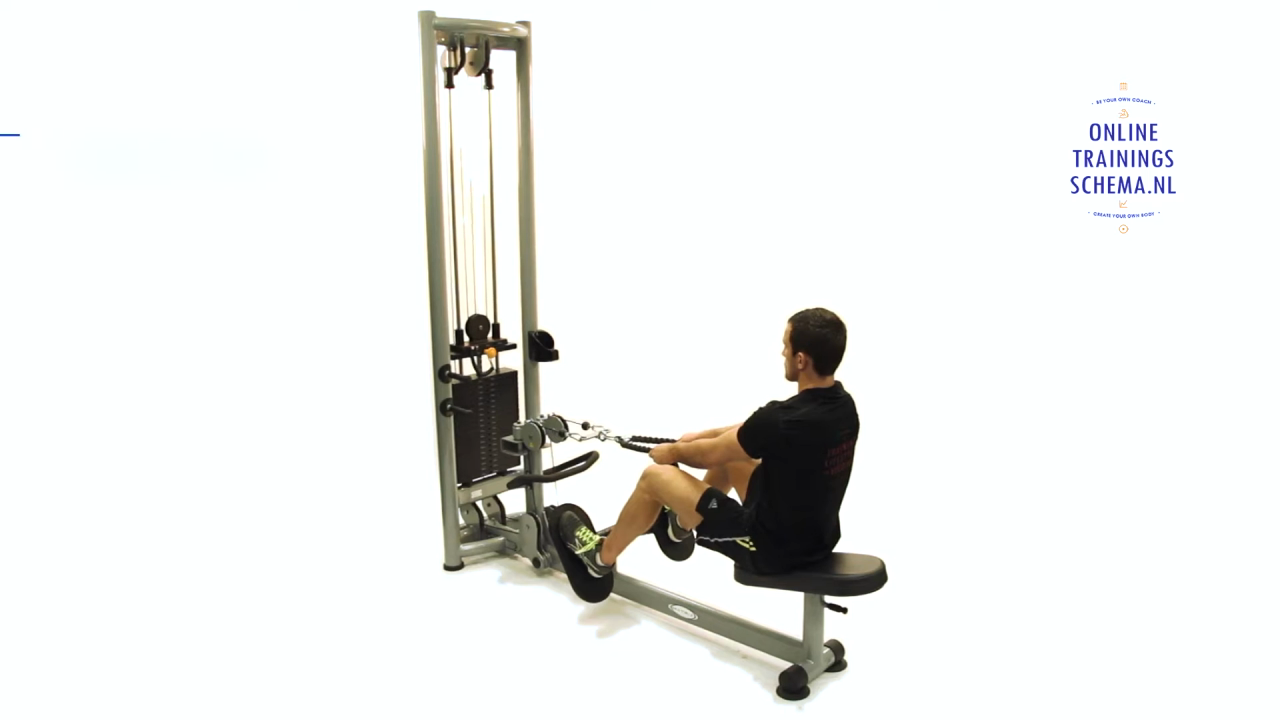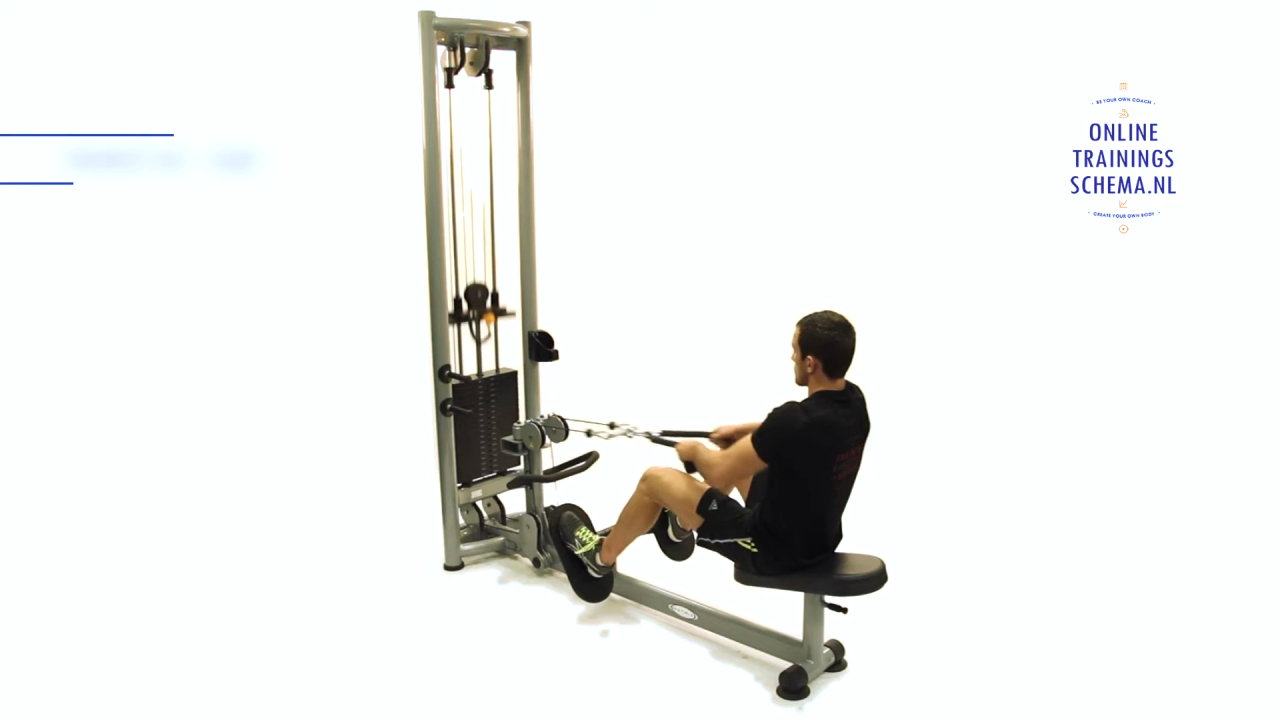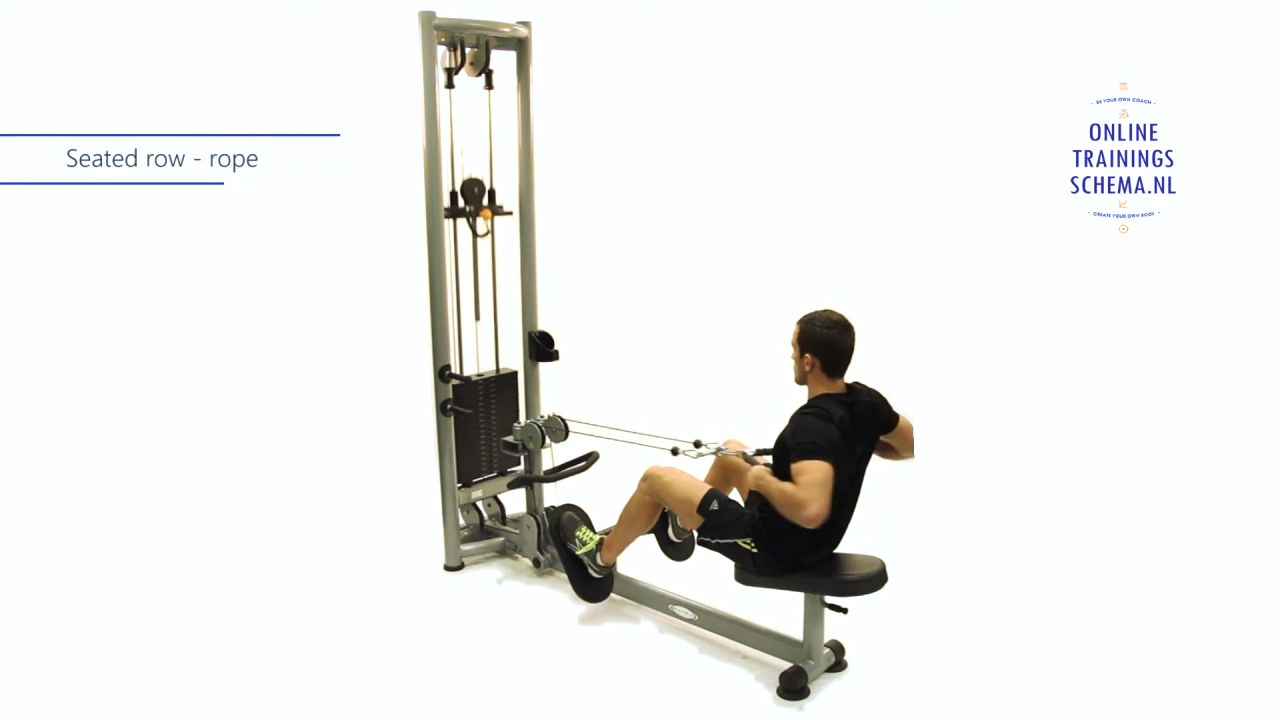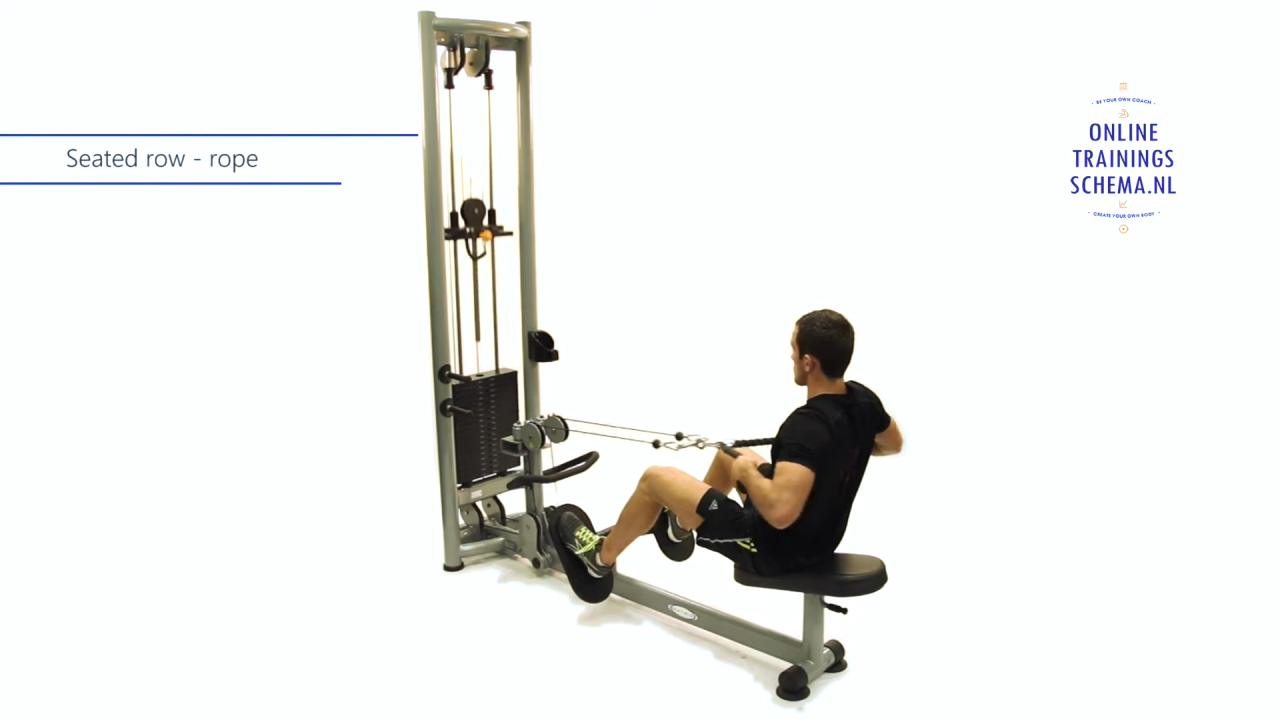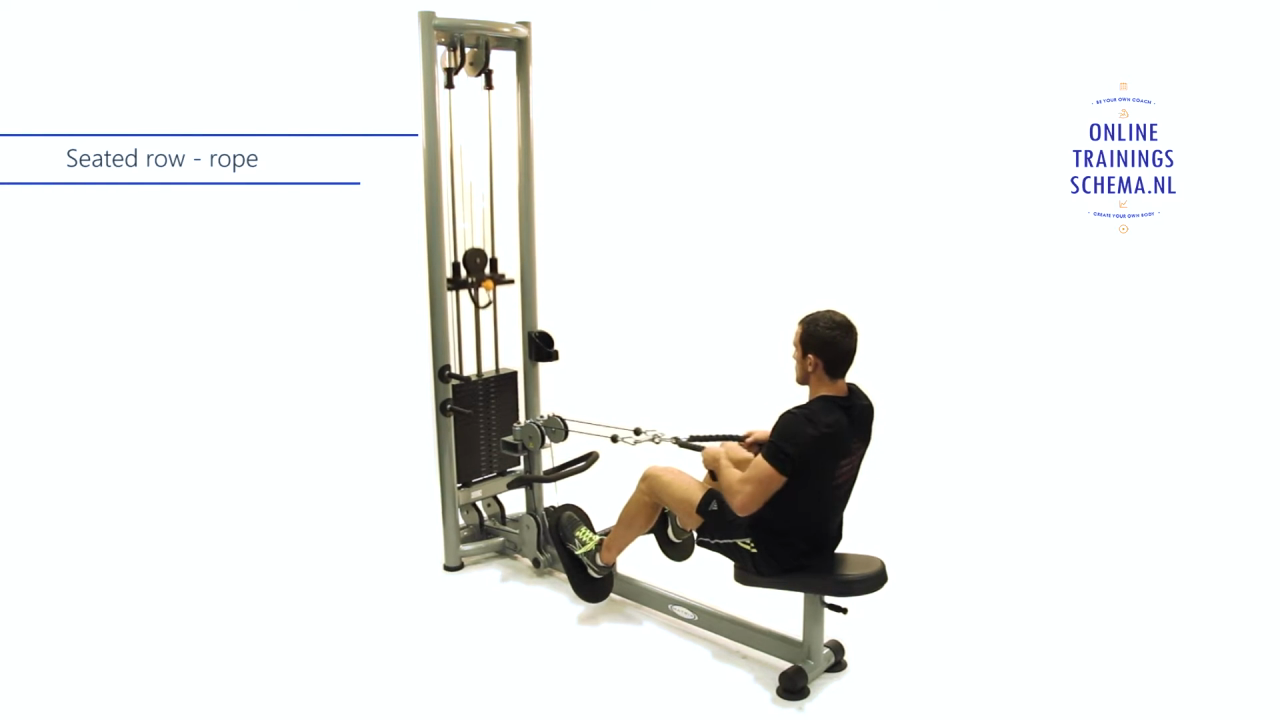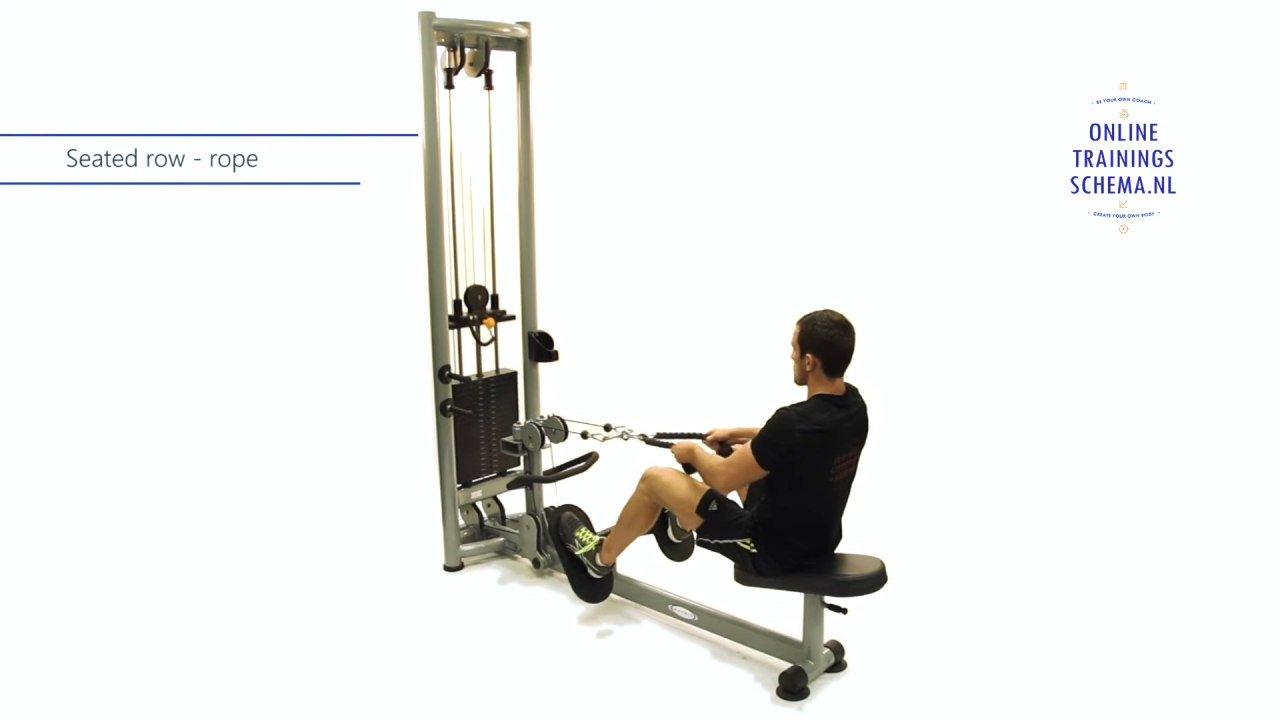
dt=0.4s
person 1, frame 1
left shoulder: (784, 419)
right shoulder: (842, 402)
left elbow: (709, 456)
left wrist: (673, 451)
right wrist: (702, 436)
left hip: (771, 546)
right hip: (817, 538)
left knee: (655, 477)
right knee: (730, 452)
left ankle: (602, 555)
right ankle: (683, 520)
person 1, frame 2
left shoulder: (796, 420)
right shoulder: (853, 401)
left elbow: (719, 471)
left wrist: (695, 450)
right wrist: (746, 431)
left hip: (773, 546)
right hip: (817, 537)
left knee: (655, 479)
right knee: (735, 453)
left ankle: (602, 556)
right ankle: (683, 522)
person 1, frame 3
left shoulder: (813, 423)
right shoulder: (867, 402)
left elbow: (811, 510)
right elbow: (909, 446)
left wrist: (761, 480)
left hip: (774, 547)
right hip: (820, 540)
left knee: (655, 479)
right knee: (732, 450)
left ankle: (603, 556)
right ankle: (684, 520)
person 1, frame 4
left shoulder: (807, 425)
right shoulder: (863, 401)
left elbow: (780, 511)
right elbow: (894, 444)
left wrist: (747, 472)
left hip: (773, 548)
right hip: (819, 538)
left knee: (655, 479)
right knee: (729, 451)
left ankle: (603, 556)
right ankle: (682, 522)
person 1, frame 5
left shoulder: (801, 423)
right shoulder: (859, 404)
left elbow: (742, 500)
left wrist: (717, 462)
right wrist: (774, 440)
left hip: (773, 549)
right hip: (818, 539)
left knee: (654, 479)
right knee: (730, 451)
left ankle: (602, 556)
right ankle: (681, 521)
person 1, frame 6
left shoulder: (795, 421)
right shoulder: (853, 405)
left elbow: (724, 480)
left wrist: (693, 452)
right wrist: (741, 434)
left hip: (771, 548)
right hip: (817, 540)
left knee: (654, 479)
right knee: (732, 453)
left ankle: (602, 557)
right ankle: (682, 521)
